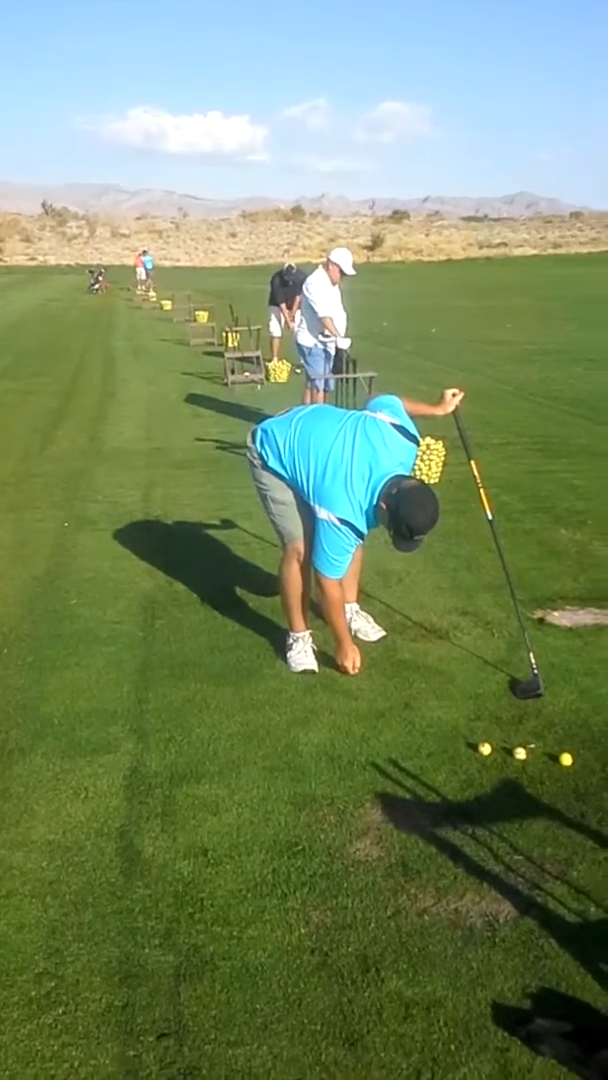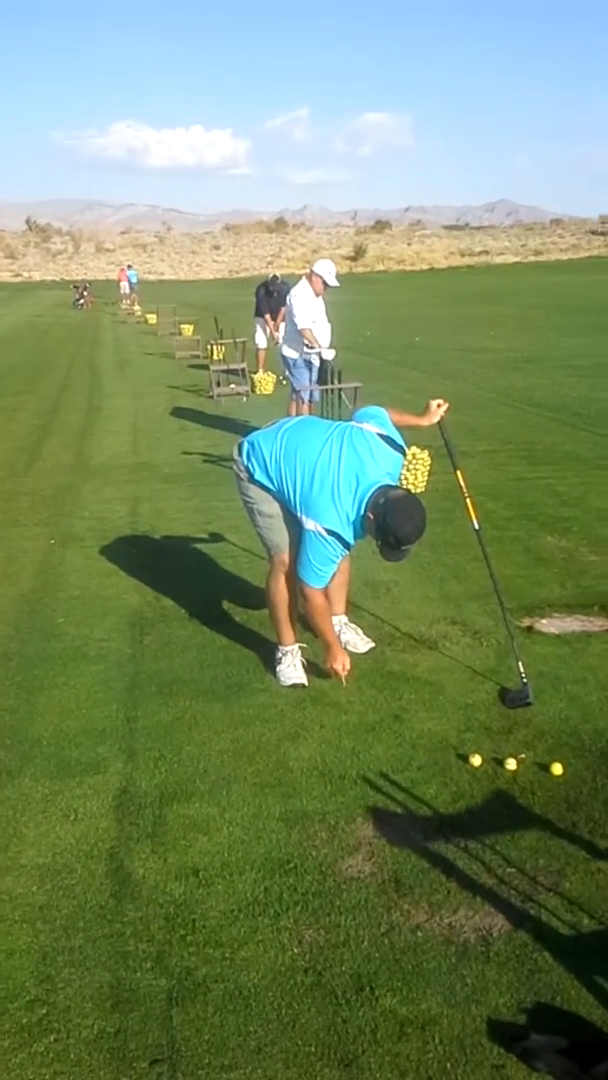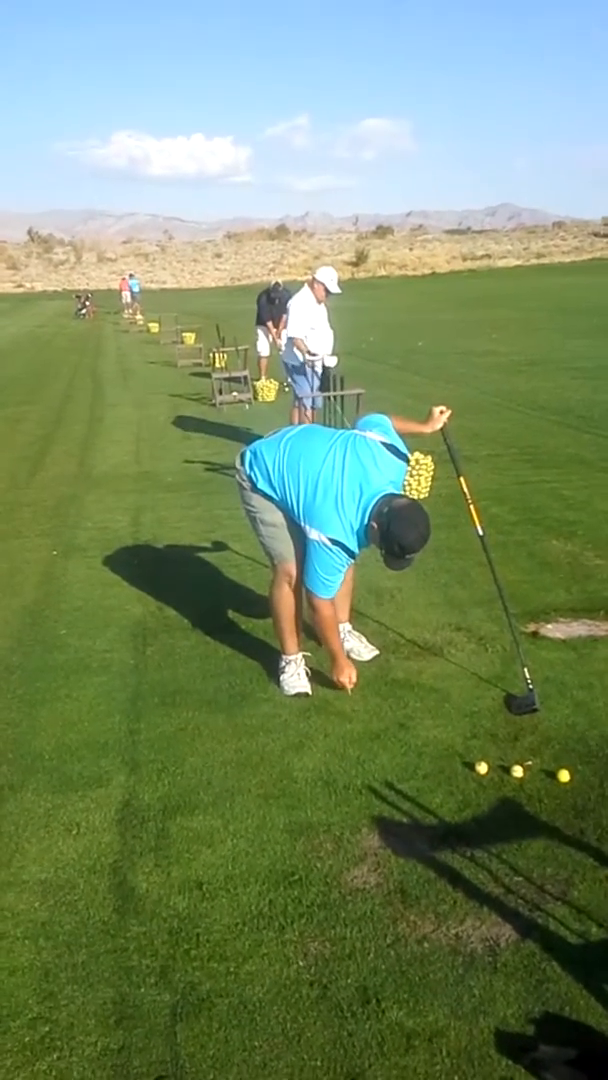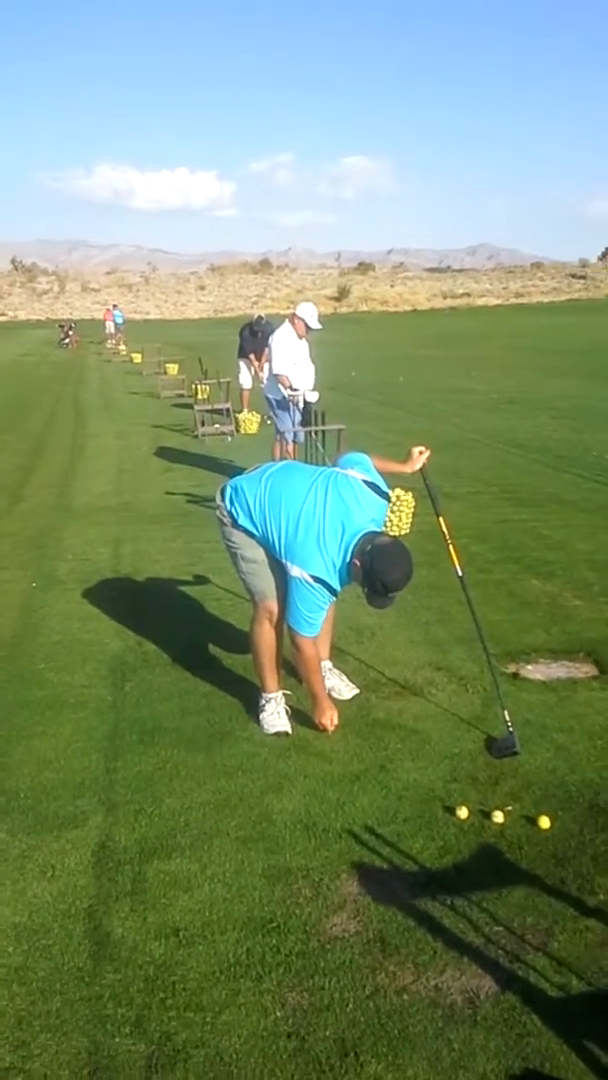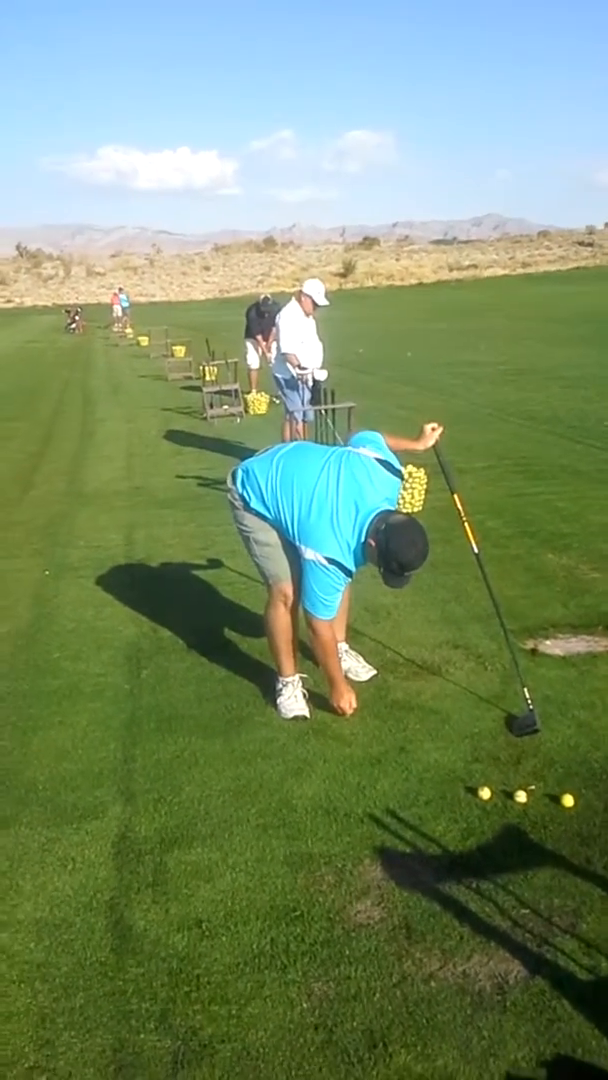
dt=0.3s
person 1, frame 1
left shoulder: (405, 442)
right shoulder: (342, 514)
left elbow: (384, 401)
right elbow: (328, 582)
left wrist: (438, 409)
right wrist: (344, 644)
right hip: (272, 454)
left knee: (352, 539)
right knee: (300, 548)
left ankle: (350, 610)
right ankle: (298, 637)
person 1, frame 2
left shoulder: (391, 452)
right shoulder: (329, 525)
left elbow: (369, 412)
right elbow: (311, 591)
left wrist: (423, 419)
right wrist: (333, 649)
left hip: (296, 439)
right hip: (259, 468)
left knee: (339, 550)
right knee: (286, 561)
left ankle: (338, 621)
right ankle: (287, 650)
person 1, frame 3
left shoulder: (395, 459)
right shoulder: (334, 534)
left elbow: (372, 421)
right elbow: (320, 603)
left wrist: (425, 426)
right wrist: (339, 661)
right hip: (261, 476)
left knee: (344, 558)
right knee: (290, 570)
left ankle: (343, 629)
right ankle: (291, 659)
person 1, frame 4
left shoulder: (376, 498)
right shoulder: (316, 571)
left elbow: (353, 459)
right elbow: (302, 641)
left wrist: (405, 466)
right wrist: (321, 702)
right hip: (241, 510)
left knee: (324, 598)
right knee: (271, 607)
left ankle: (323, 668)
right ankle: (270, 698)
person 1, frame 5
left shoulder: (388, 476)
right shoulder: (330, 553)
left elbow: (365, 438)
right elbow: (319, 625)
left wrist: (417, 443)
right wrist: (338, 686)
right hip: (253, 495)
left knee: (338, 580)
right knee: (286, 591)
left ankle: (339, 650)
right ankle: (287, 682)
